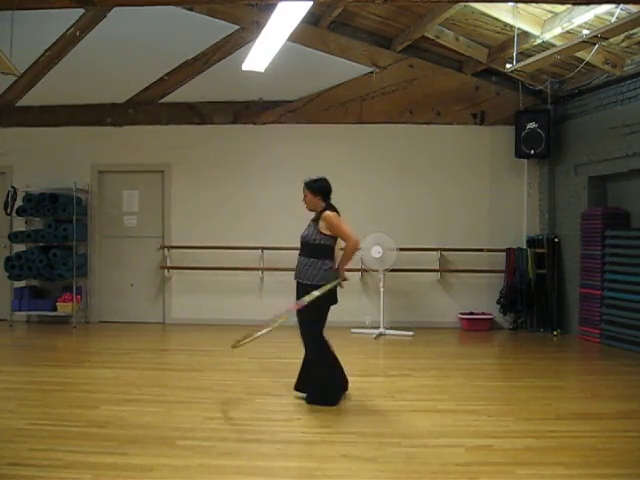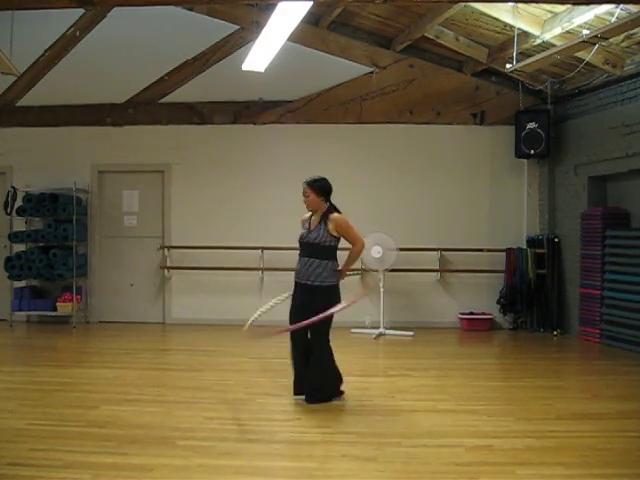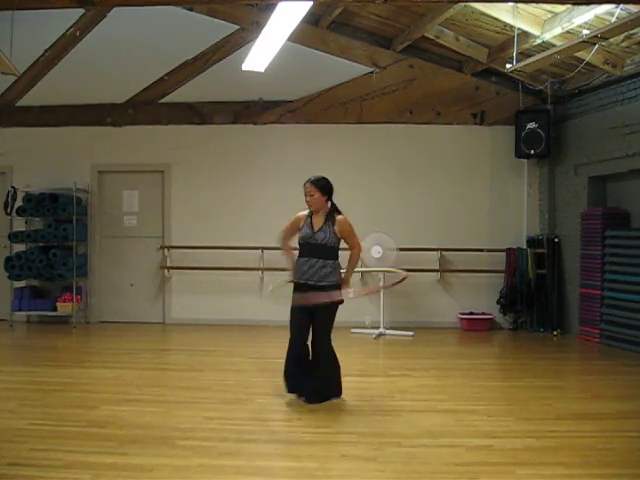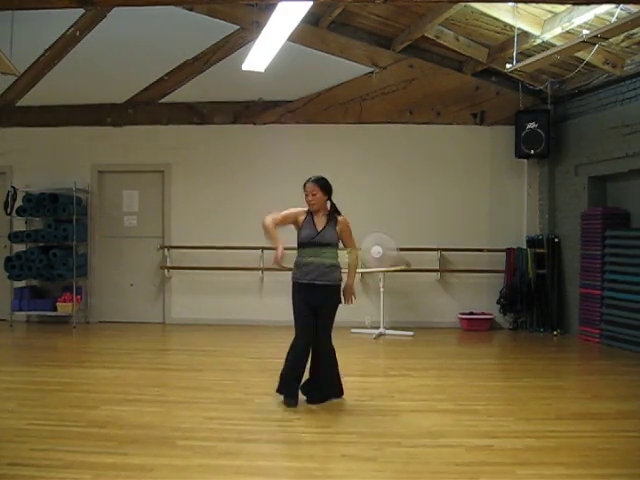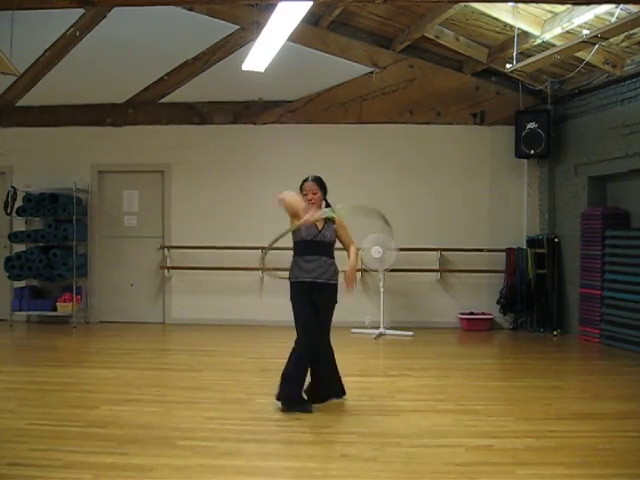
dt=0.1s
person 1, frame 1
left shoulder: (330, 217)
right shoulder: (314, 219)
left elbow: (353, 243)
left wrist: (339, 269)
right wrist: (335, 265)
left hip: (320, 287)
right hip: (304, 285)
left knee: (313, 338)
right knee: (309, 336)
left ankle: (328, 391)
right ankle: (313, 384)
person 1, frame 2
left shoulder: (335, 219)
right shoulder: (306, 220)
left elbow: (359, 243)
left wrist: (344, 269)
left hip: (324, 288)
right hip: (302, 286)
left knee: (319, 337)
right knee: (297, 336)
left ankle: (323, 389)
right ankle: (308, 385)
person 1, frame 3
left shoulder: (340, 221)
right shoulder: (301, 218)
left elbow: (355, 247)
right elbow: (285, 236)
left wrist: (347, 275)
right wrist: (291, 262)
left hip: (328, 287)
right hip: (303, 286)
left knee: (321, 339)
right knee: (297, 336)
left ankle: (322, 388)
right ankle: (300, 383)
person 1, frame 4
left shoulder: (340, 221)
right shoulder: (299, 216)
left elbow: (352, 251)
right elbow: (268, 220)
left wrist: (350, 281)
right wrist: (278, 246)
left hip: (328, 288)
right hip: (302, 286)
left knee: (322, 339)
right knee: (303, 338)
left ankle: (321, 389)
right ankle: (290, 388)
person 1, frame 5
left shoulder: (335, 222)
right shoulder: (297, 214)
left elbow: (350, 246)
right elbow: (285, 198)
left wrist: (351, 266)
right wrist: (305, 211)
left hip: (327, 286)
right hip: (302, 286)
left knee: (321, 338)
right knee: (306, 339)
left ankle: (323, 389)
right ankle: (291, 396)
